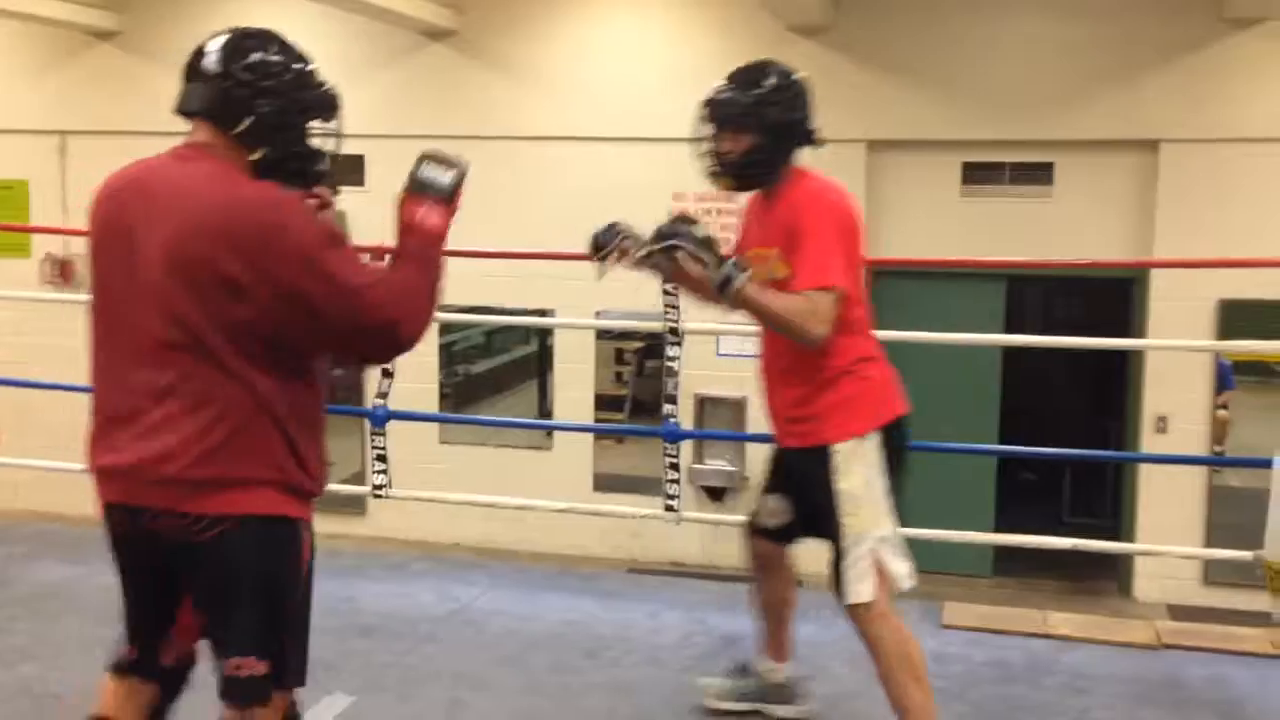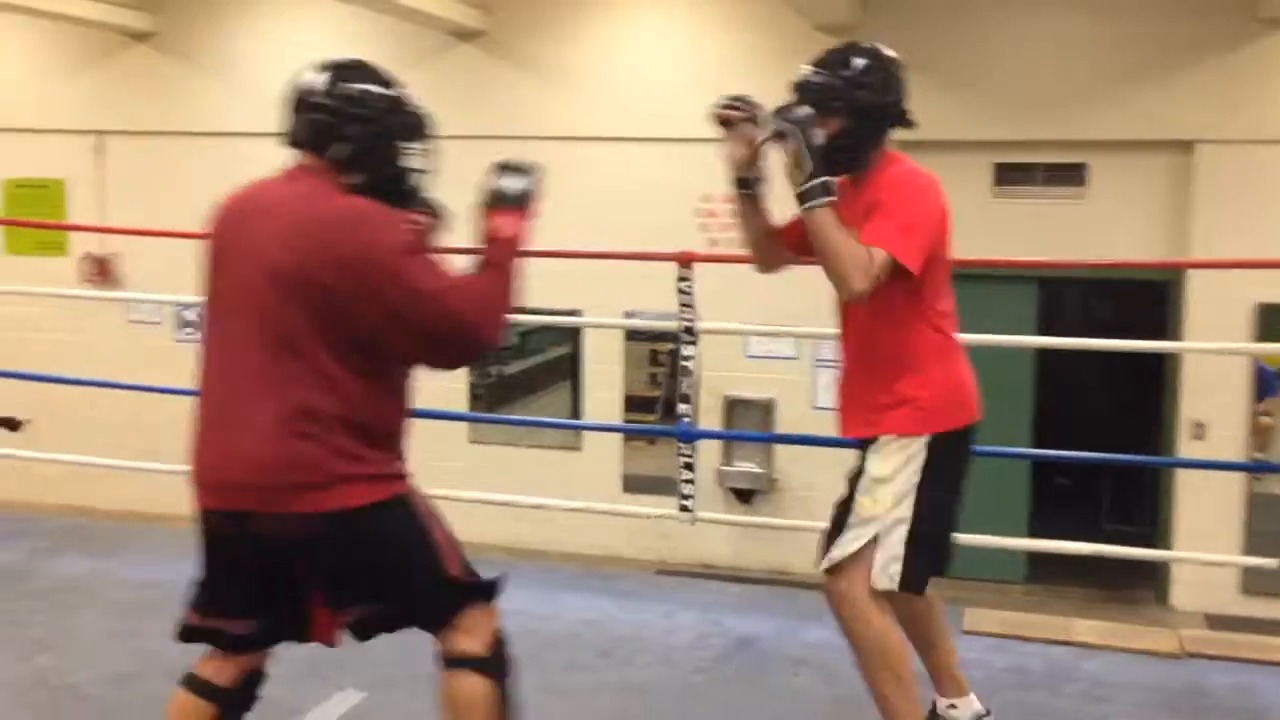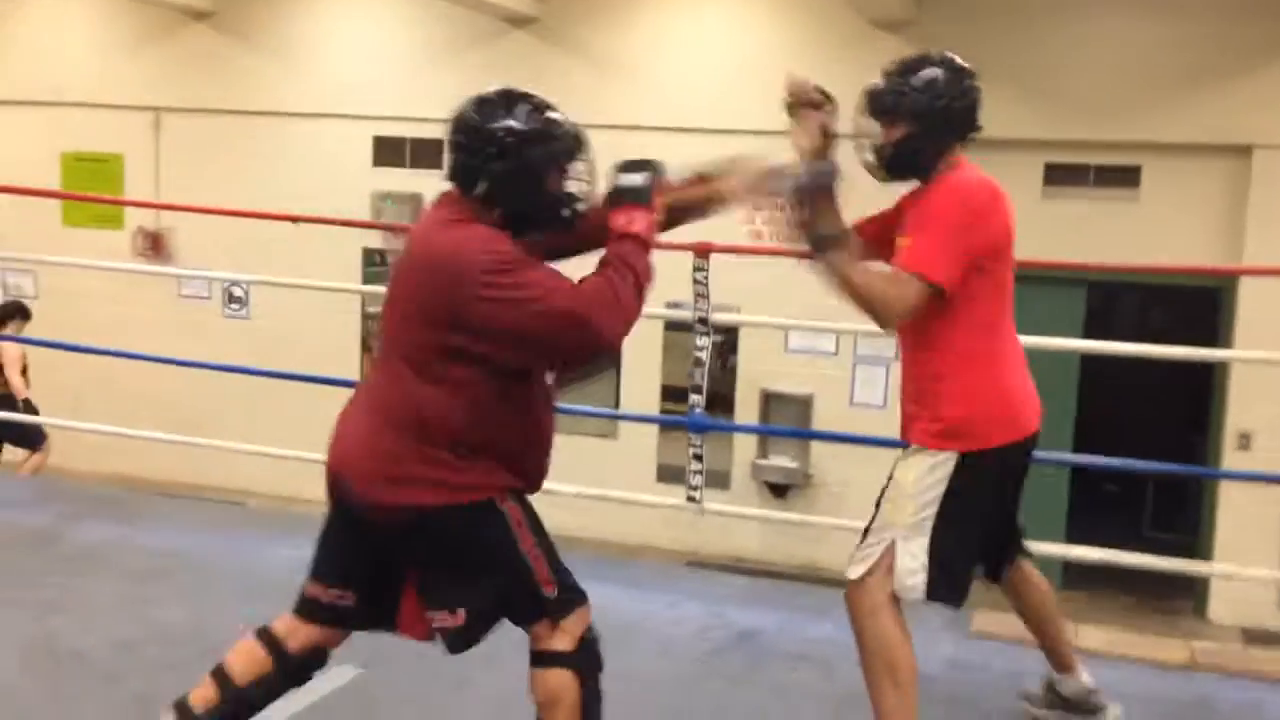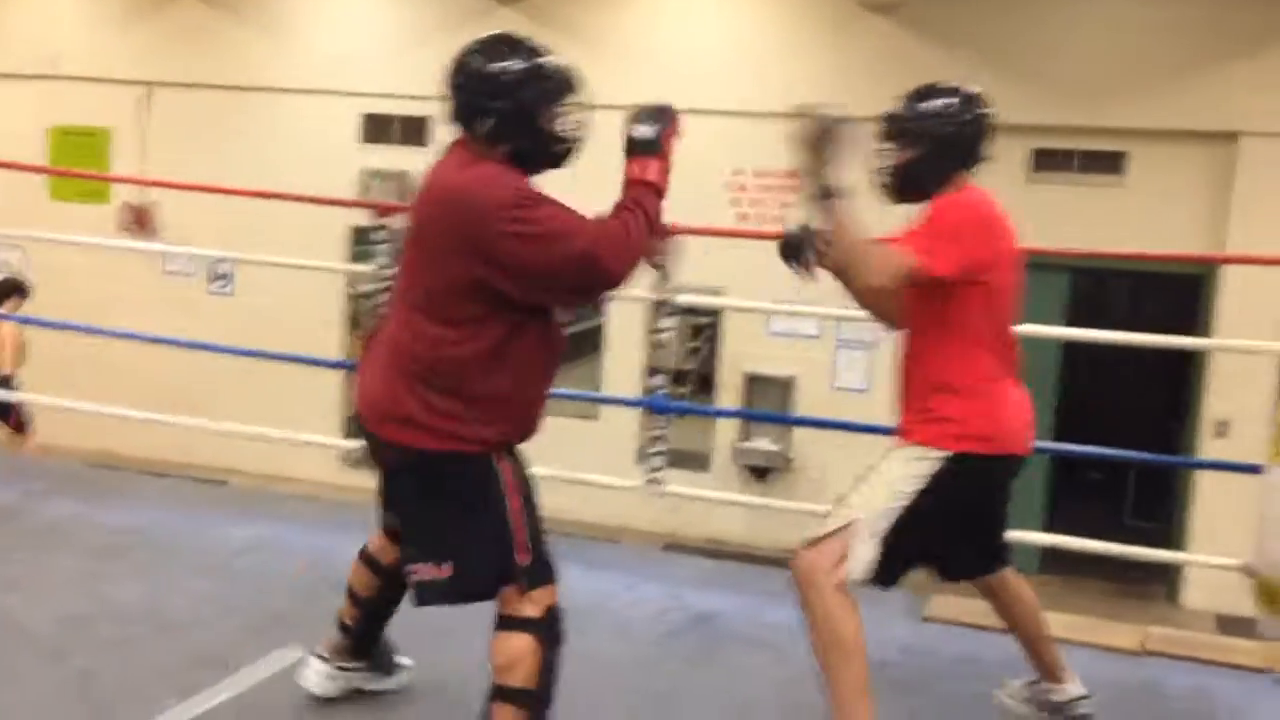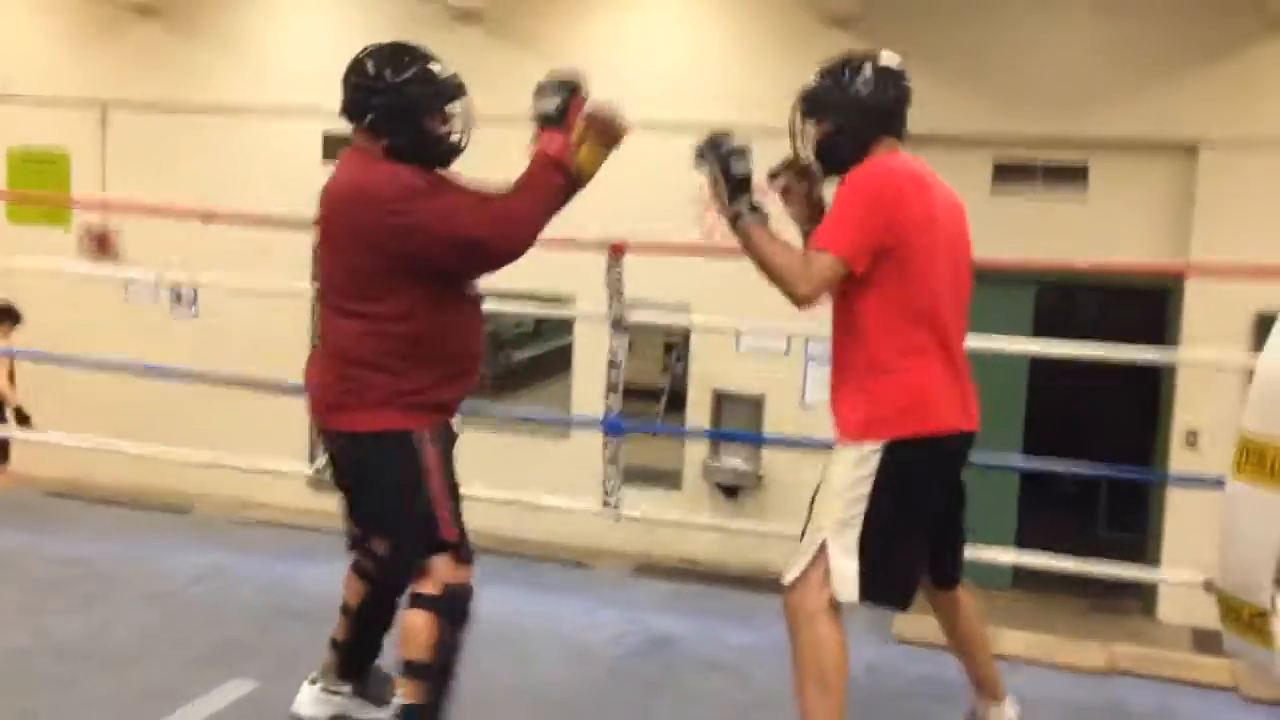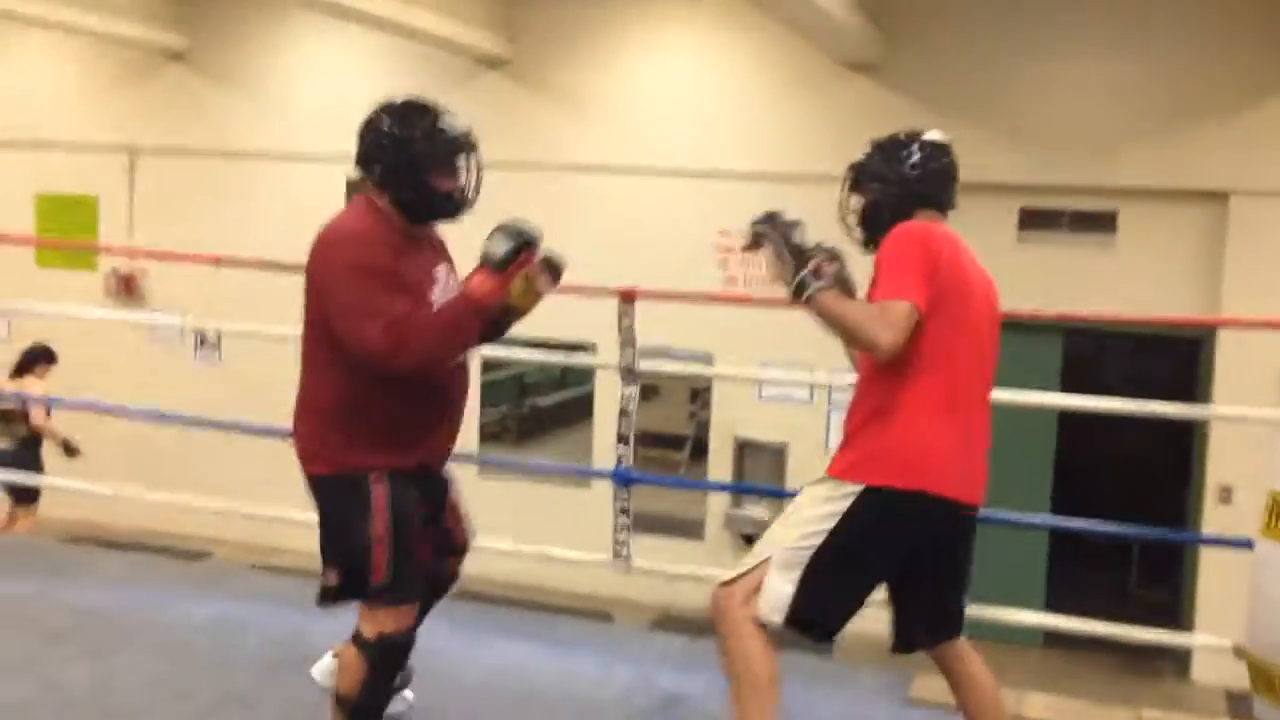
dt=0.3s
person 1, frame 1
left shoulder: (120, 193)
right shoulder: (264, 214)
right elbow: (385, 325)
right wrist: (427, 218)
left hip: (134, 487)
right hip: (239, 499)
left knee: (151, 661)
person 1, frame 2
left shoulder: (241, 211)
right shoulder: (363, 228)
right elbow: (467, 330)
right wrist: (507, 229)
left hip: (232, 483)
right hip: (340, 488)
left knee: (230, 654)
right knee: (472, 626)
person 1, frame 3
left shoulder: (472, 221)
right shoulder: (471, 258)
left elbow: (578, 225)
right elbow: (591, 326)
left wrist: (693, 194)
right wrist: (636, 223)
left hip: (369, 470)
right hip: (446, 487)
left knee: (318, 620)
right knee: (563, 626)
person 1, frame 4
left shoulder: (478, 179)
right shoulder: (485, 195)
left elbow: (552, 260)
right elbow: (599, 258)
left wrist: (644, 240)
right wrist: (648, 168)
left hip: (404, 404)
right hip: (449, 428)
left knee: (406, 538)
right knee: (527, 598)
left ankle: (344, 656)
person 1, frame 5
left shoulder: (381, 181)
right shoulder: (383, 190)
left elbow: (477, 221)
right elbow: (497, 233)
left wrist: (575, 159)
right wrist: (555, 143)
left hip: (369, 406)
right hip: (385, 414)
left knee: (389, 549)
right knee: (443, 574)
person 1, frame 6
left shoulder: (419, 236)
right shoulder: (354, 243)
left elbow: (459, 328)
right elbow: (399, 349)
left wrist: (513, 299)
right wrist: (486, 283)
left hip: (414, 453)
right hip: (359, 459)
left knee: (438, 560)
right knee: (391, 610)
left ankle: (354, 667)
person 2, frame 1
left shoulder: (819, 204)
right shoulder: (761, 205)
left elbow: (813, 324)
right elbow: (722, 294)
left wrist: (725, 269)
right wrist: (655, 256)
left hip: (851, 422)
right hip: (801, 422)
left knee: (866, 595)
right knee: (767, 542)
person 2, frame 2
left shoulder: (906, 187)
right shoulder: (860, 188)
left elbow: (857, 279)
right elbow: (769, 254)
left wrist: (813, 189)
right wrist: (746, 162)
left hip: (920, 418)
right hip: (897, 416)
left knee: (850, 582)
right knee: (894, 575)
person 2, frame 3
left shoulder: (962, 196)
right shoulder: (926, 202)
left elbow: (895, 307)
right elbow: (857, 244)
left wrist: (820, 241)
right wrist: (815, 158)
left hip: (965, 428)
right hip: (991, 422)
left knee: (869, 589)
right knee: (1002, 561)
person 2, frame 4
left shoulder: (963, 214)
right shoulder: (966, 215)
left elbow: (872, 282)
right elbow: (894, 308)
left wrist: (825, 191)
right wrist: (833, 252)
left hip: (956, 438)
right hip: (992, 433)
left knee: (819, 567)
right knee: (988, 566)
person 2, frame 5
left shoulder: (875, 180)
right shoulder: (935, 191)
left elbow: (804, 285)
left wrist: (738, 206)
right wrist: (810, 215)
left hip: (892, 423)
right hip: (943, 419)
left knee: (810, 593)
right knee: (941, 577)
person 2, frame 6
left shoulder: (916, 241)
right shoulder: (969, 269)
left elbow: (884, 338)
left wrist: (805, 278)
right wrist: (837, 289)
left hip: (889, 478)
right hip: (954, 487)
left knee: (736, 603)
right knee: (946, 641)
